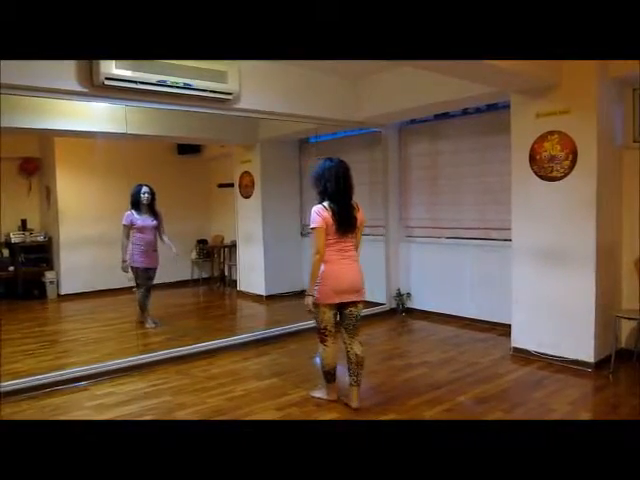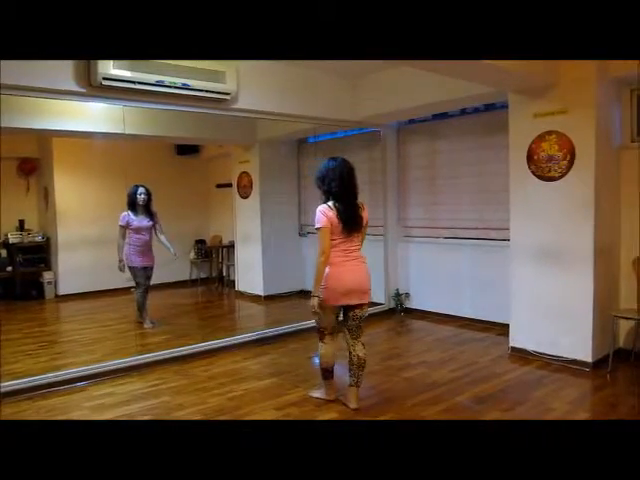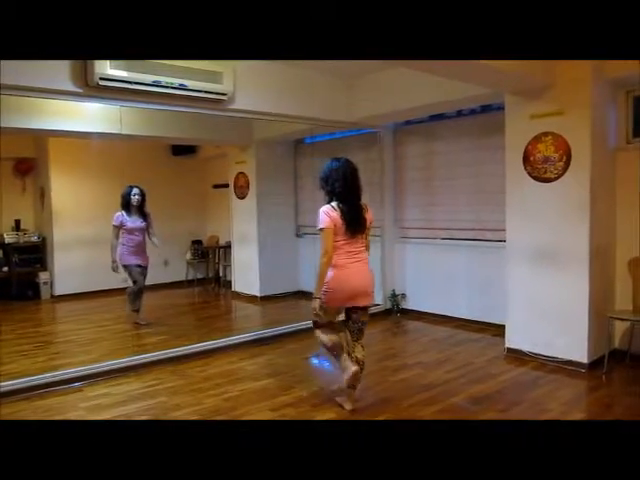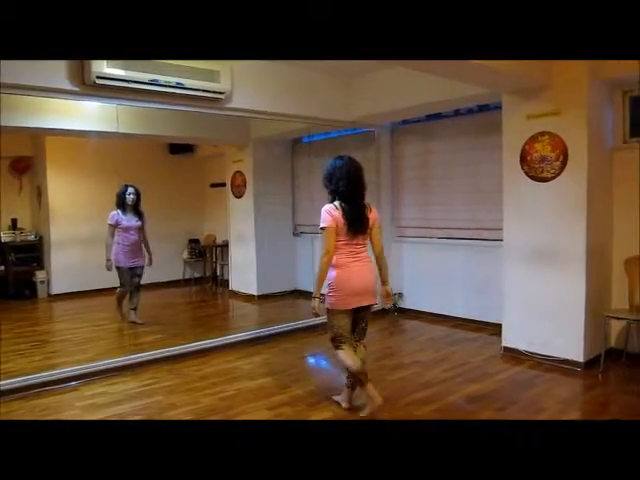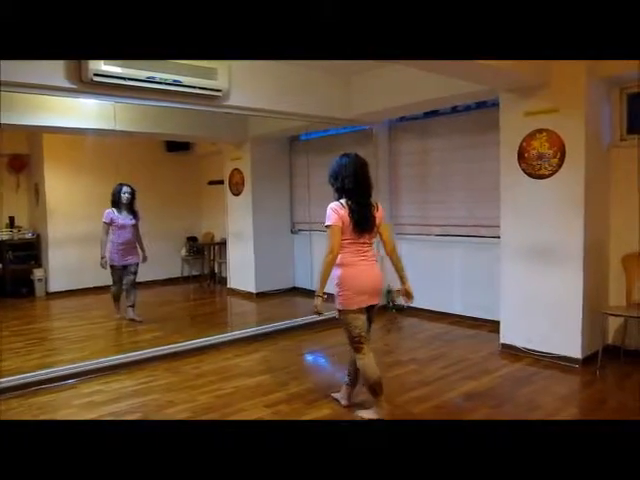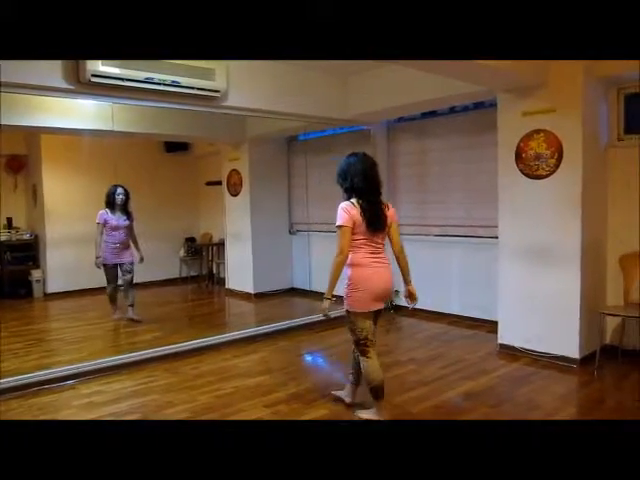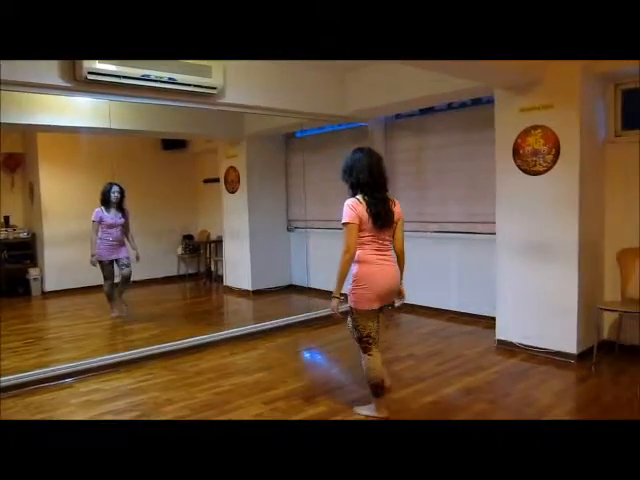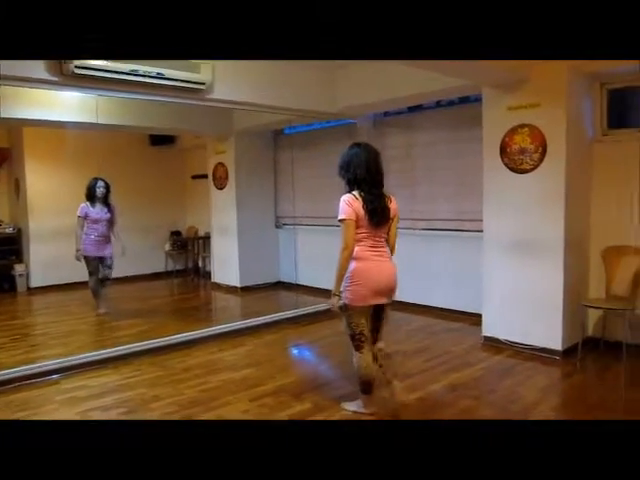
dt=0.2s
person 1, frame 1
left shoulder: (320, 211)
right shoulder: (356, 210)
left elbow: (318, 253)
left wrist: (310, 290)
left hip: (329, 280)
right hip: (354, 277)
left knee: (327, 338)
right knee: (352, 337)
left ankle: (330, 390)
right ankle: (354, 395)
person 1, frame 2
left shoulder: (325, 211)
right shoulder: (361, 210)
left elbow: (324, 254)
left wrist: (315, 292)
left hip: (335, 280)
right hip: (360, 278)
left knee: (326, 336)
right knee: (356, 339)
left ankle: (328, 389)
right ankle: (353, 396)
person 1, frame 3
left shoulder: (328, 211)
right shoulder: (365, 211)
left elbow: (326, 255)
left wrist: (317, 294)
left hip: (340, 281)
right hip: (364, 280)
left knee: (321, 326)
right knee: (356, 340)
left ankle: (346, 364)
right ankle: (348, 396)
person 1, frame 4
left shoulder: (330, 211)
right shoulder: (369, 211)
left elbow: (328, 254)
right elbow: (379, 251)
left wrist: (316, 293)
right wrist: (386, 283)
left hip: (342, 281)
right hip: (366, 279)
left knee: (340, 343)
right knee: (357, 340)
left ankle: (370, 393)
right ankle: (347, 395)
person 1, frame 5
left shoulder: (336, 209)
right shoulder: (375, 209)
left elbow: (332, 253)
right elbow: (391, 248)
left wrist: (320, 292)
right wrist: (403, 281)
left hip: (350, 281)
right hip: (373, 278)
left knee: (360, 347)
right knee: (360, 341)
left ankle: (379, 407)
right ankle: (346, 393)
person 1, frame 6
left shoulder: (347, 208)
right shoulder: (386, 209)
left elbow: (342, 254)
right elbow: (399, 250)
left wrist: (328, 294)
right wrist: (408, 283)
left hip: (362, 282)
right hip: (383, 279)
left knee: (366, 347)
right knee: (363, 340)
left ankle: (379, 410)
right ankle: (350, 391)
person 1, frame 7
left shoulder: (353, 205)
right shoulder: (393, 204)
left elbow: (349, 251)
right elbow: (399, 248)
left wrist: (336, 293)
right wrist: (399, 281)
left hip: (367, 279)
right hip: (389, 276)
left knee: (368, 344)
right knee: (363, 332)
left ankle: (378, 406)
right ankle: (383, 377)
person 1, frame 8
left shoulder: (349, 201)
right shoulder: (389, 201)
left elbow: (347, 248)
right elbow: (391, 244)
left wrist: (336, 290)
left hip: (362, 276)
right hip: (387, 274)
left knee: (360, 342)
right knee: (373, 337)
left ankle: (366, 402)
person 2, frame 1
left shoulder: (156, 214)
right shoulder: (130, 215)
left elbow: (162, 235)
right elbow: (125, 238)
left wrist: (173, 248)
right wrist: (124, 259)
left hip: (152, 255)
right hip: (137, 256)
left knee: (148, 287)
right knee: (141, 287)
left ankle: (142, 315)
right ankle: (146, 317)
person 2, frame 2
left shoulder: (152, 215)
right shoulder: (126, 216)
left elbow: (160, 234)
right elbow: (121, 239)
left wrist: (171, 248)
right wrist: (120, 259)
left hip: (148, 256)
right hip: (134, 256)
left knee: (145, 287)
right knee: (141, 286)
left ankle: (141, 315)
right ankle: (144, 317)
person 2, frame 3
left shoulder: (145, 216)
right shoulder: (120, 216)
left elbow: (152, 236)
right elbow: (115, 239)
right wrist: (114, 259)
left hip: (142, 255)
right hip: (127, 255)
left knee: (140, 286)
right knee: (139, 283)
left ankle: (136, 315)
right ankle: (130, 302)
person 2, frame 4
left shoulder: (140, 215)
right shoulder: (115, 215)
left elbow: (143, 237)
right elbow: (110, 238)
left wrist: (149, 254)
right wrist: (108, 258)
left hip: (138, 255)
right hip: (122, 255)
left knee: (136, 285)
right knee: (125, 286)
left ankle: (133, 314)
right ankle: (119, 307)
person 2, frame 5
left shoulder: (134, 213)
right shoulder: (110, 213)
right elbow: (104, 236)
left wrist: (143, 251)
right wrist: (103, 255)
left hip: (132, 253)
right hip: (116, 252)
left knee: (131, 282)
right knee: (118, 284)
left ankle: (130, 312)
right ankle: (117, 309)
person 2, frame 6
left shoulder: (128, 214)
right shoulder: (103, 214)
left elbow: (132, 234)
right elbow: (99, 236)
left wrist: (139, 251)
right wrist: (98, 255)
left hip: (125, 251)
right hip: (109, 252)
left knee: (129, 280)
right knee: (112, 284)
left ankle: (130, 311)
right ankle: (115, 310)
person 2, frame 7
left shoulder: (124, 212)
right shoulder: (99, 212)
left elbow: (127, 232)
right elbow: (94, 234)
left wrist: (135, 249)
right wrist: (93, 253)
left hip: (120, 248)
right hip: (104, 249)
left knee: (127, 273)
right knee: (109, 280)
left ankle: (119, 296)
right ankle: (113, 308)
person 2, frame 8
left shoulder: (110, 207)
right shoulder: (85, 207)
left elbow: (113, 227)
right elbow: (79, 229)
left wrist: (121, 244)
right wrist: (78, 249)
left hip: (106, 244)
right hip: (90, 245)
left knee: (107, 274)
right knee: (94, 275)
left ankle: (99, 295)
right ankle: (99, 304)
